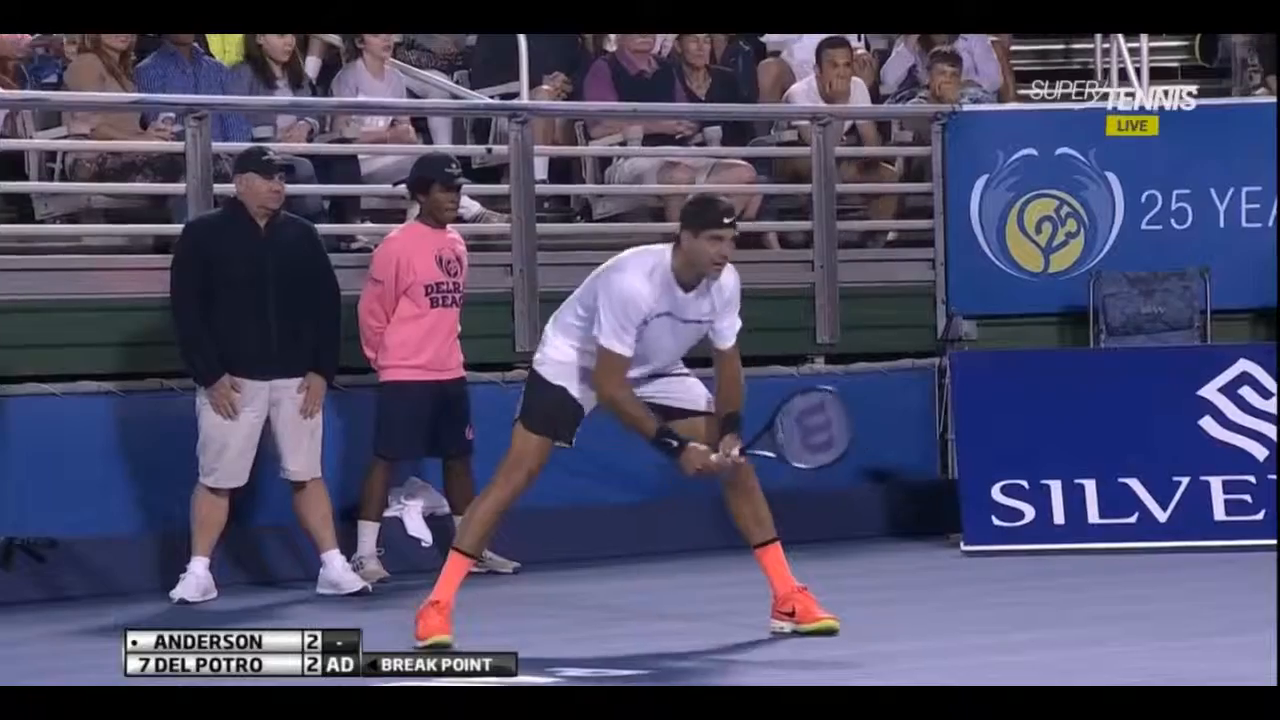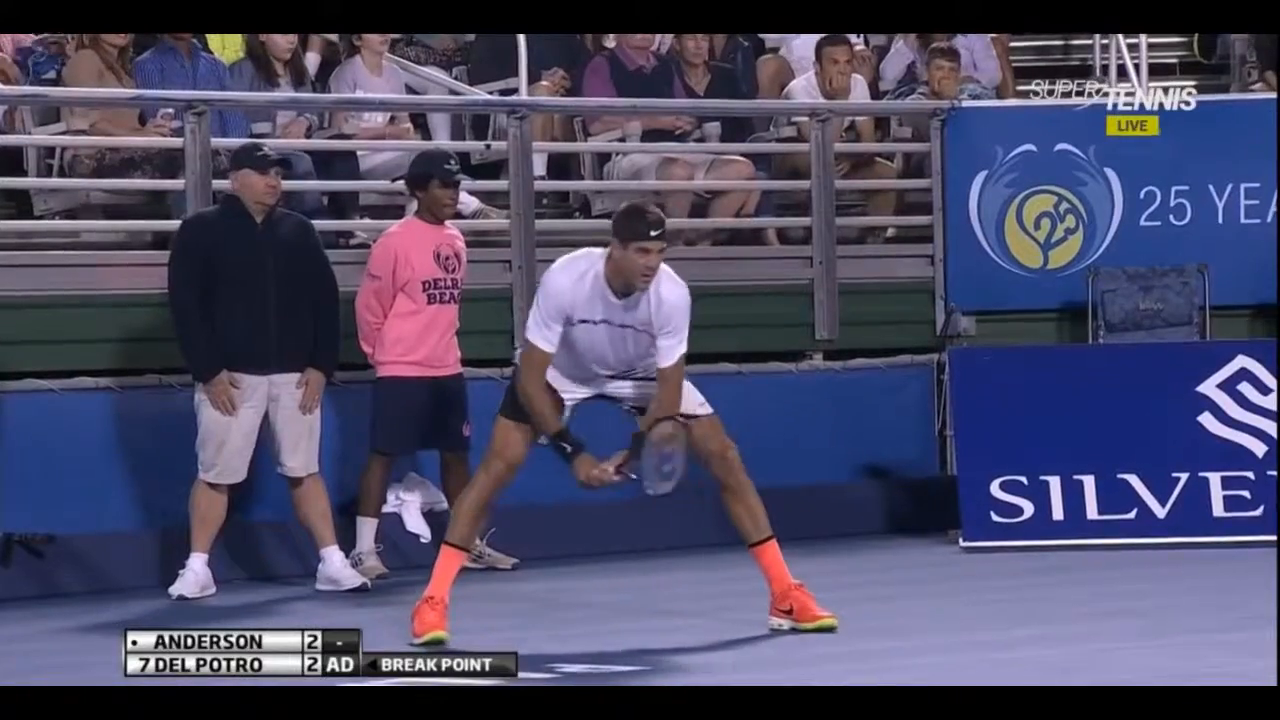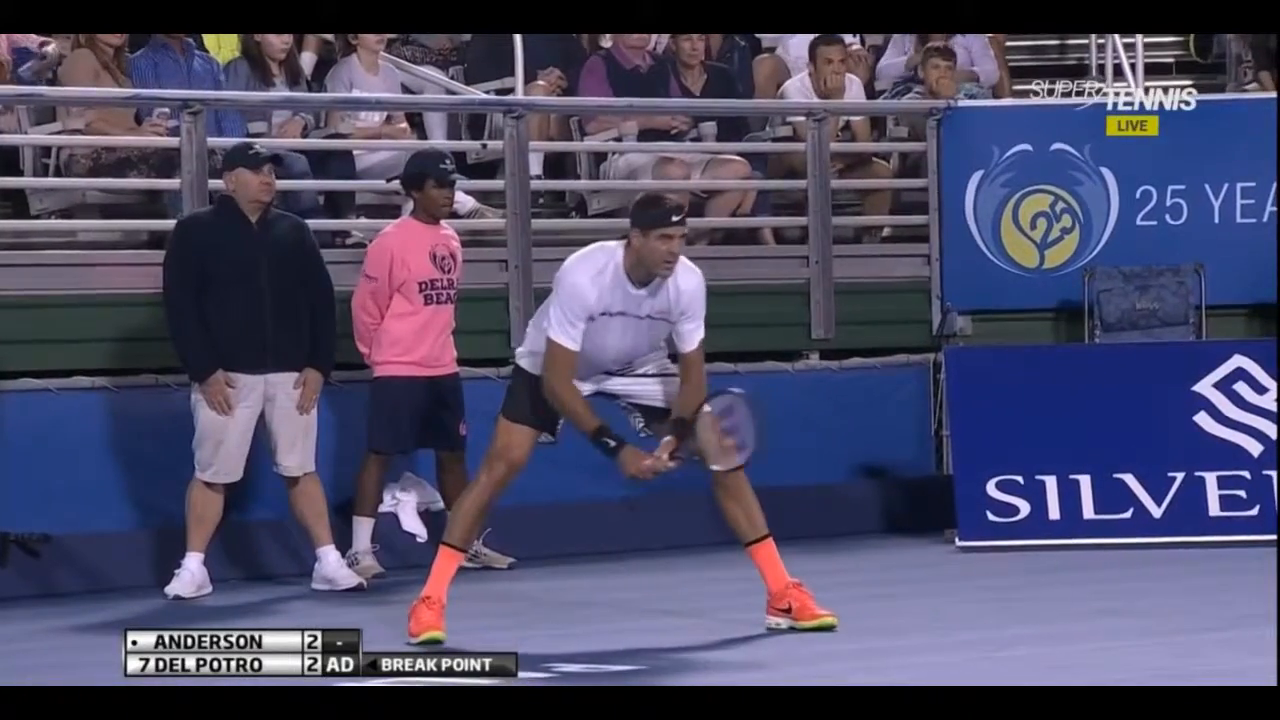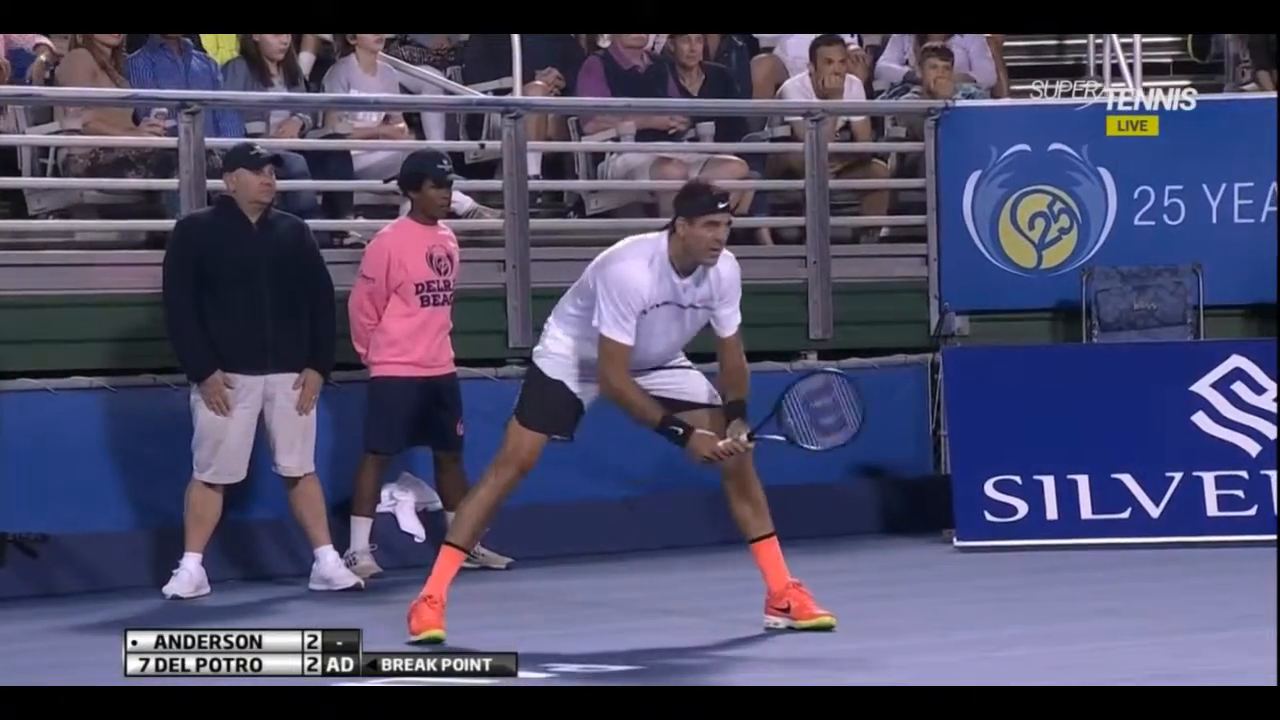
dt=0.4s
person 1, frame 1
left shoulder: (302, 235)
right shoulder: (203, 234)
left elbow: (327, 304)
right elbow: (186, 309)
left wrist: (323, 370)
right wrist: (209, 375)
left hip: (297, 378)
right hip: (230, 380)
left knee: (307, 475)
right knee: (216, 478)
left ankle: (333, 567)
right ankle: (198, 573)
person 1, frame 2
left shoulder: (299, 230)
right shoulder: (200, 230)
left elbow: (325, 299)
right elbow: (185, 305)
left wrist: (322, 365)
right wrist: (208, 370)
left hip: (295, 373)
right hip: (229, 375)
left knee: (305, 471)
right knee: (215, 474)
left ankle: (332, 563)
right ankle: (197, 569)
person 1, frame 3
left shoulder: (294, 230)
right shoulder: (195, 231)
left elbow: (321, 299)
right elbow: (180, 305)
left wrist: (319, 364)
right wrist: (204, 370)
left hip: (292, 373)
right hip: (226, 374)
left knee: (301, 469)
right knee: (211, 473)
left ankle: (328, 562)
right ankle: (193, 568)
person 1, frame 4
left shoulder: (294, 231)
right shoulder: (195, 231)
left elbow: (322, 299)
right elbow: (179, 305)
left wrist: (319, 365)
right wrist: (203, 371)
left hip: (291, 374)
right hip: (225, 375)
left knee: (300, 470)
right knee: (211, 474)
left ankle: (327, 562)
right ankle: (191, 568)
person 2, frame 1
left shoulder: (724, 283)
right shoulder: (632, 282)
left elbow: (728, 362)
right elbow: (609, 386)
left wrist: (729, 432)
right wrist: (676, 446)
left hip: (655, 368)
right hip: (572, 362)
left knee: (734, 460)
right knee: (518, 472)
left ankle: (788, 598)
right ankle: (439, 602)
person 2, frame 2
left shoulder: (672, 294)
right shoulder: (564, 280)
left elbow: (669, 389)
right elbow: (530, 378)
left wrist: (632, 454)
right wrist: (573, 453)
left hip: (640, 370)
right hip: (558, 366)
left knee: (723, 456)
right knee: (500, 463)
left ankle: (785, 595)
right ankle: (435, 599)
person 2, frame 3
left shoulder: (688, 282)
right shoulder: (582, 275)
left elbow: (692, 370)
right elbow: (557, 382)
left wrist: (676, 438)
right wrist: (616, 448)
left hip: (639, 365)
right hip: (554, 365)
right knee: (502, 463)
left ankle: (782, 594)
right ankle: (432, 599)
person 2, frame 4
left shoulder: (724, 271)
right shoulder: (629, 271)
left elbow: (731, 353)
right elbow: (613, 377)
left wrist: (736, 419)
right wrist: (682, 433)
left hip: (657, 362)
right hip: (572, 357)
left knee: (735, 453)
right knee: (512, 465)
left ankle: (782, 594)
right ankle: (432, 597)
person 3, frame 1
left shoulder: (457, 244)
right shoulder: (398, 245)
right elbow: (372, 309)
right wrist: (387, 358)
left hip: (451, 373)
right hip: (405, 376)
left knee: (459, 458)
right knee: (386, 459)
right ankle: (366, 554)
person 3, frame 2
left shoulder: (456, 240)
right shoulder: (396, 240)
right elbow: (369, 304)
right wrist: (383, 353)
left hip: (448, 369)
right hip: (401, 372)
left knee: (456, 454)
right knee: (383, 455)
left ankle: (469, 544)
right ankle: (364, 550)
person 3, frame 3
left shoulder: (452, 240)
right shoulder: (392, 241)
right elbow: (366, 305)
right wrist: (380, 353)
left hip: (444, 369)
right hip: (398, 372)
left knee: (453, 454)
right knee: (380, 455)
left ankle: (466, 543)
right ankle: (361, 550)
person 3, frame 4
left shoulder: (449, 240)
right shoulder: (389, 241)
right elbow: (363, 304)
right wrist: (377, 353)
left hip: (441, 370)
right hip: (395, 372)
left knee: (450, 453)
right knee: (377, 455)
right ankle: (359, 550)
